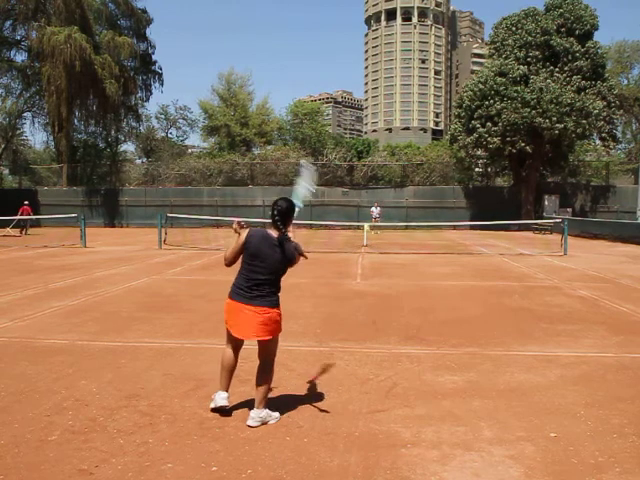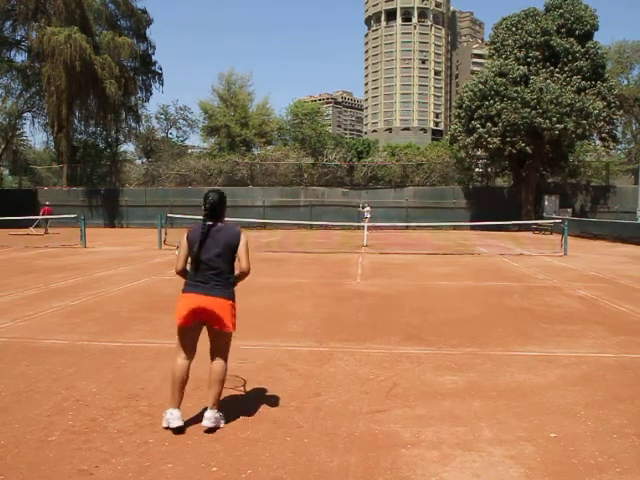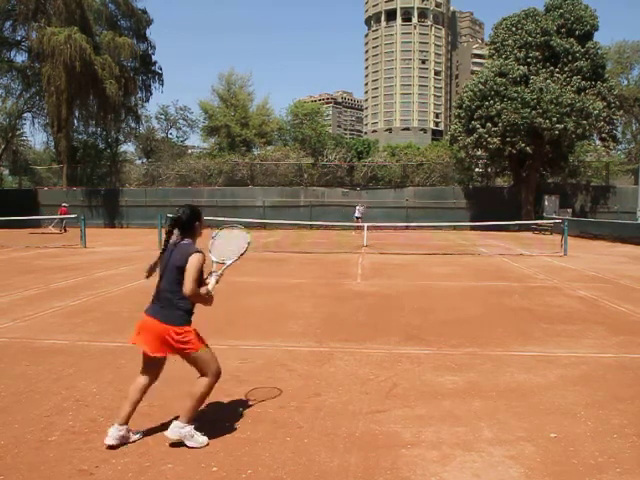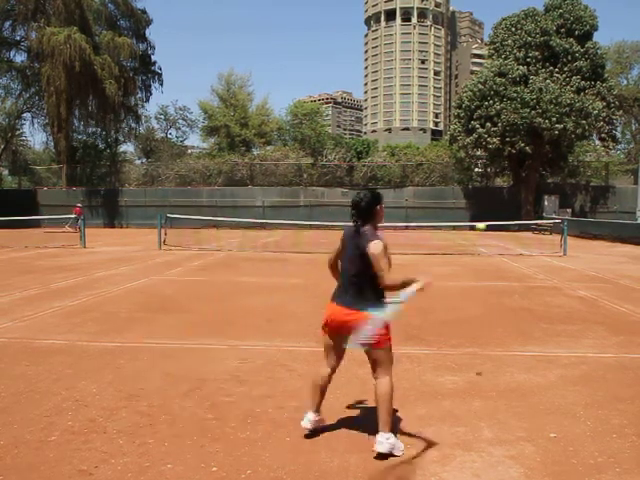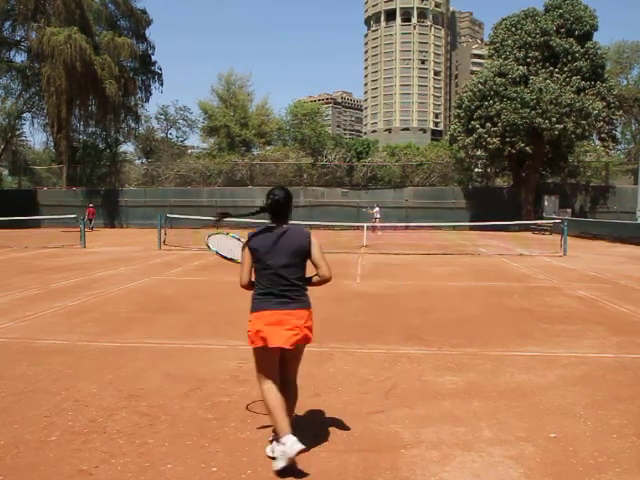
dt=1s
person 1, frame 1
left shoulder: (250, 234)
right shoulder: (291, 251)
left elbow: (228, 261)
left wrist: (240, 234)
right wrist: (289, 237)
left hip: (237, 303)
right hip: (265, 311)
left knee: (231, 348)
right knee: (267, 359)
left ankle: (222, 395)
right ankle: (259, 412)
person 1, frame 2
left shoulder: (191, 233)
right shoulder: (237, 234)
left elbow: (179, 269)
right elbow: (245, 269)
right wrist: (231, 282)
left hip: (191, 298)
right hip: (221, 301)
left knee: (184, 356)
right knee: (219, 357)
left ankle: (174, 412)
right ankle: (212, 413)
person 1, frame 3
left shoulder: (169, 249)
right shoulder: (195, 254)
right elbow: (189, 291)
left wrist: (205, 283)
right wrist: (205, 297)
left hip: (153, 320)
right hip: (175, 326)
left knee: (147, 375)
right knee: (211, 372)
left ankle: (118, 430)
right ankle: (182, 426)
person 1, frame 4
left shoulder: (349, 234)
right shoulder: (374, 242)
left elbow: (332, 265)
right elbow: (386, 283)
right wrist: (412, 282)
left hip: (338, 310)
right hip: (364, 315)
left knee: (329, 365)
right knee: (383, 374)
left ankle: (312, 416)
right ankle: (384, 436)
person 1, frame 5
left shoulder: (253, 239)
right shoulder: (305, 236)
left elbow: (245, 282)
right elbow: (325, 275)
left hip: (264, 315)
right hip: (298, 314)
left knee: (268, 380)
right knee: (288, 378)
left ankle: (287, 440)
right ankle: (283, 438)
